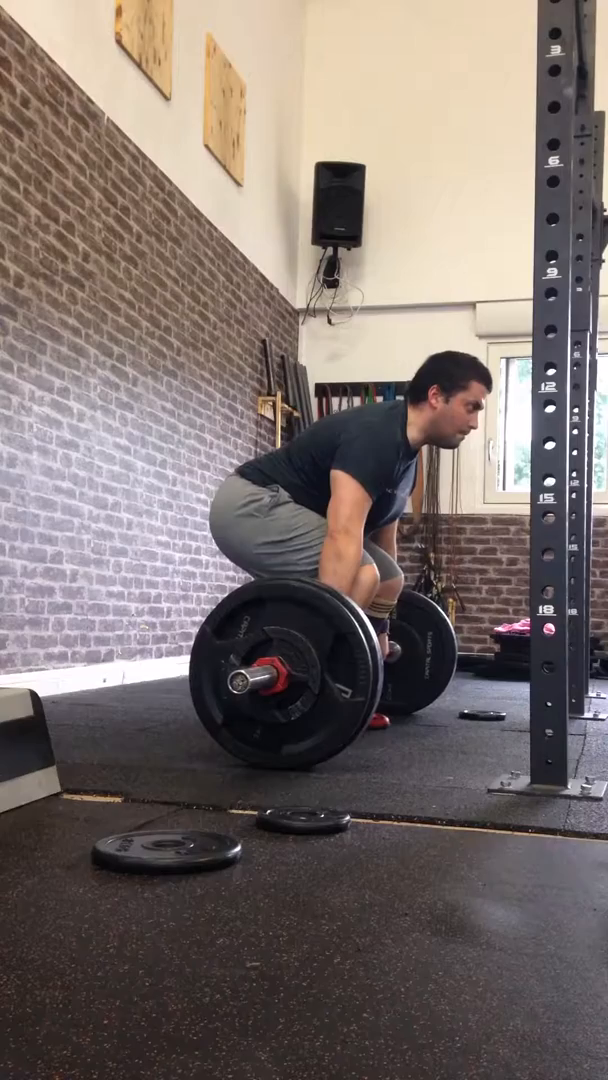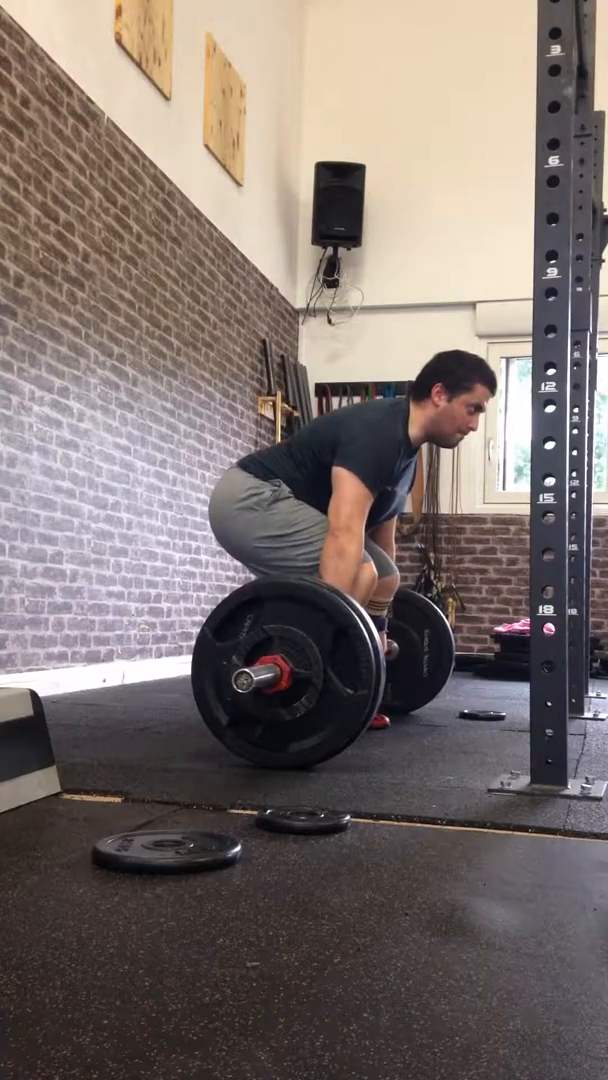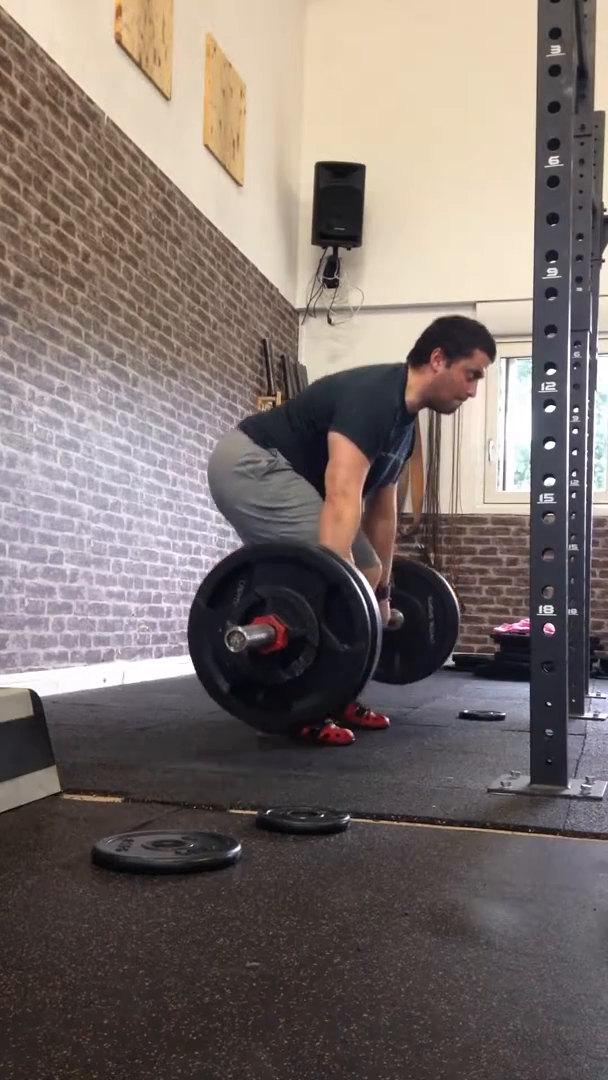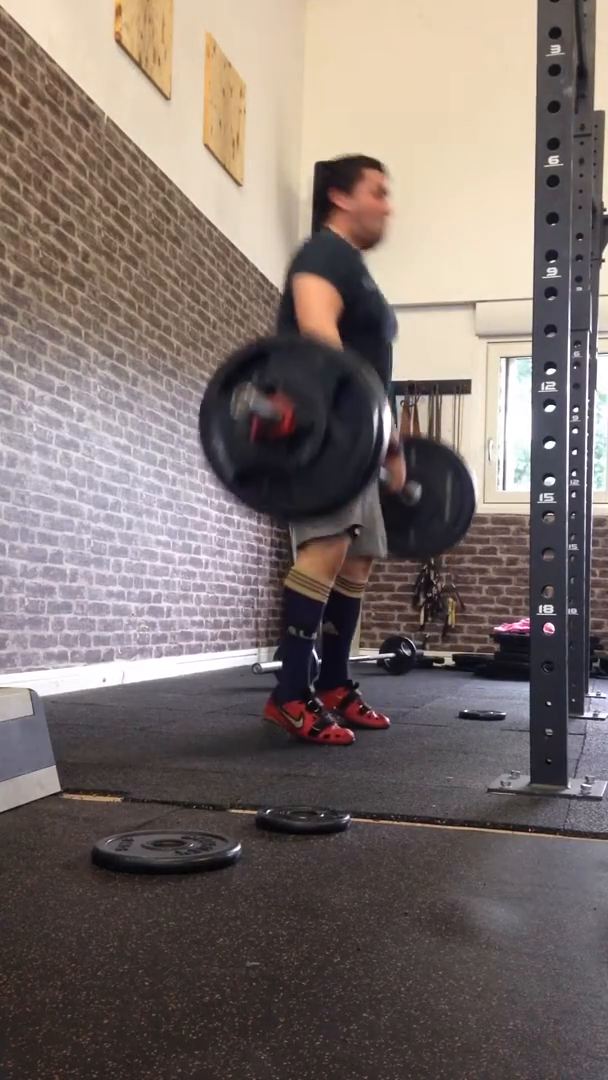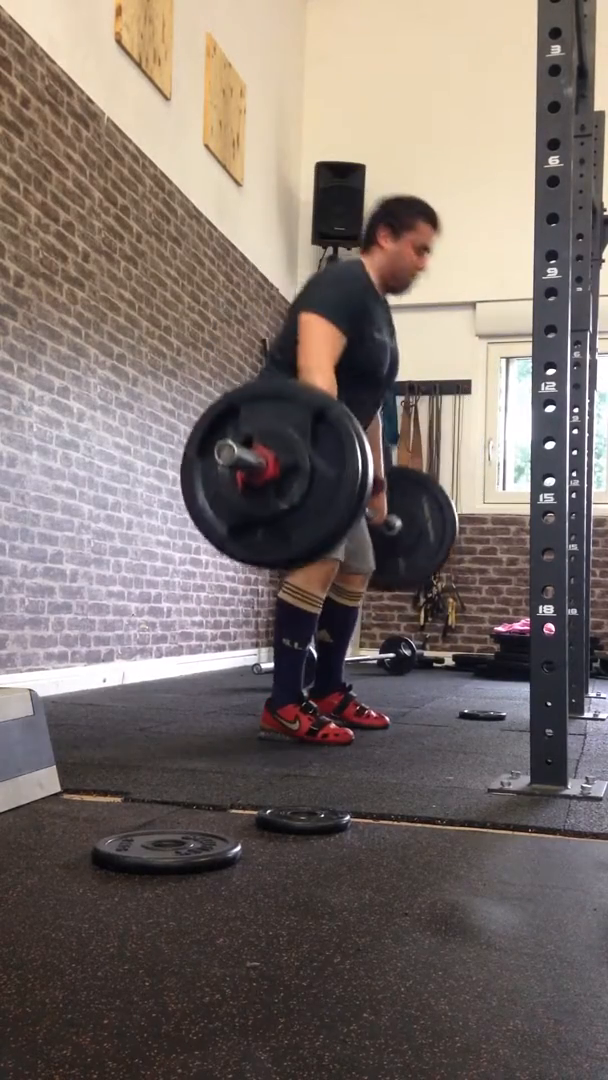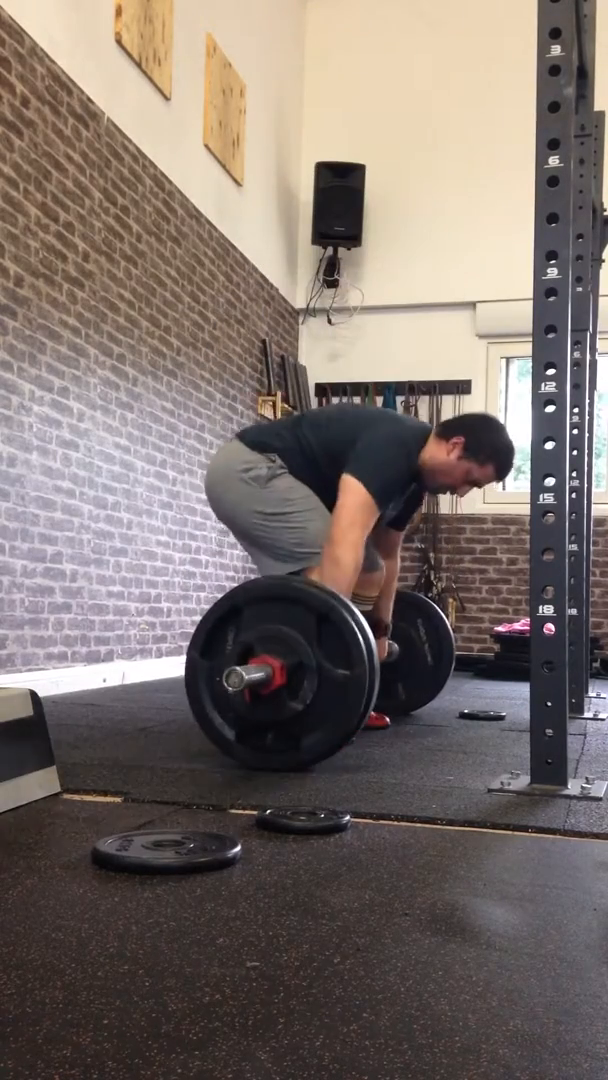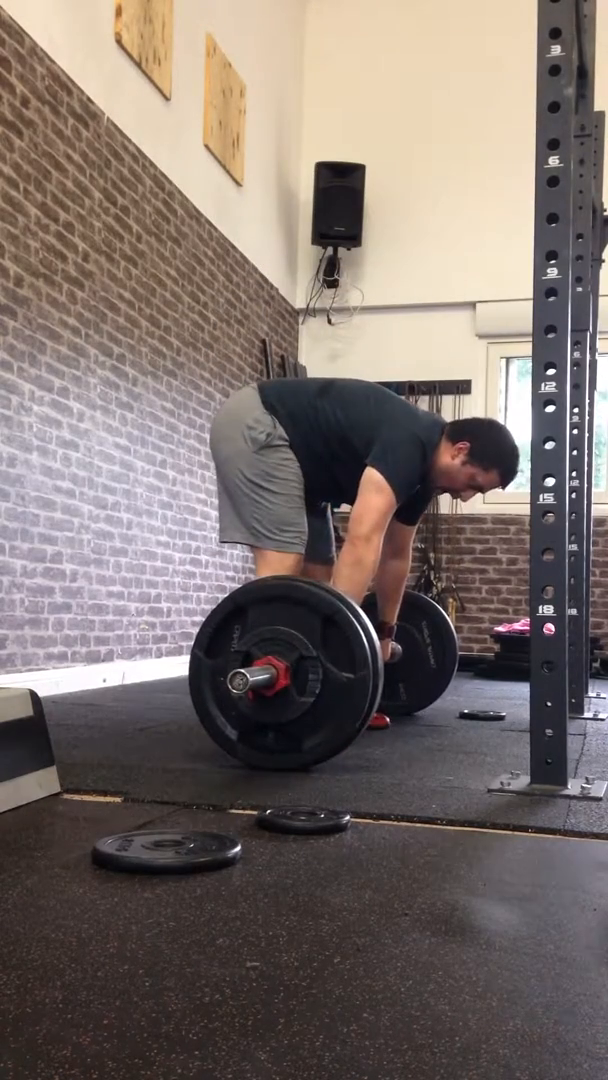
dt=0.7s
person 1, frame 1
left shoulder: (404, 452)
right shoulder: (375, 436)
left elbow: (382, 536)
right elbow: (344, 536)
left wrist: (379, 633)
left hip: (273, 511)
right hip: (250, 506)
left knee: (388, 580)
right knee: (358, 575)
person 1, frame 2
left shoulder: (404, 450)
right shoulder: (377, 433)
left elbow: (381, 537)
right elbow: (345, 534)
left wrist: (379, 629)
left hip: (271, 503)
right hip: (249, 499)
left knee: (385, 578)
right knee: (356, 573)
person 1, frame 3
left shoulder: (403, 418)
right shoulder: (373, 399)
left elbow: (382, 511)
right elbow: (342, 501)
left wrist: (381, 593)
left hip: (275, 473)
right hip: (249, 464)
left knee: (364, 570)
person 1, frame 4
left shoulder: (354, 269)
right shoulder: (323, 252)
left elbow: (371, 368)
right elbow: (317, 327)
left wrist: (391, 452)
left knee: (358, 558)
right knee: (325, 546)
left ankle: (334, 688)
right ankle: (291, 697)
person 1, frame 5
left shoulder: (378, 308)
right shoulder: (342, 284)
left elbow: (367, 408)
right elbow: (315, 368)
left wrist: (377, 485)
left knee: (355, 569)
right knee: (319, 558)
left ankle: (329, 691)
right ankle: (284, 704)
person 1, frame 6
left shoulder: (413, 475)
right shoulder: (393, 447)
left elbow: (386, 556)
right elbow: (345, 540)
left wrist: (380, 631)
left hip: (264, 473)
right hip: (246, 468)
left knee: (368, 572)
right knee: (331, 568)
person 1, frame 7
left shoulder: (424, 472)
right shoulder: (409, 448)
left elbow: (396, 561)
right elbow: (364, 540)
left wrist: (385, 634)
right hip: (254, 427)
left knee: (317, 574)
right knee: (285, 566)
